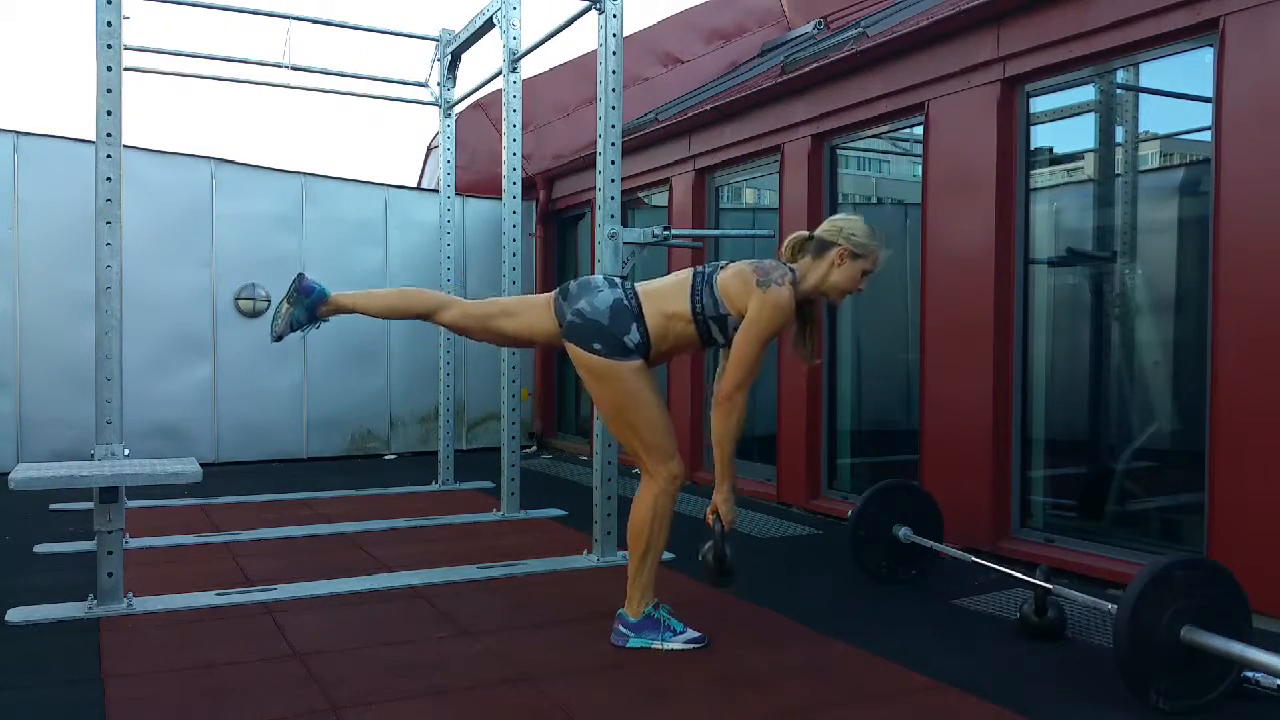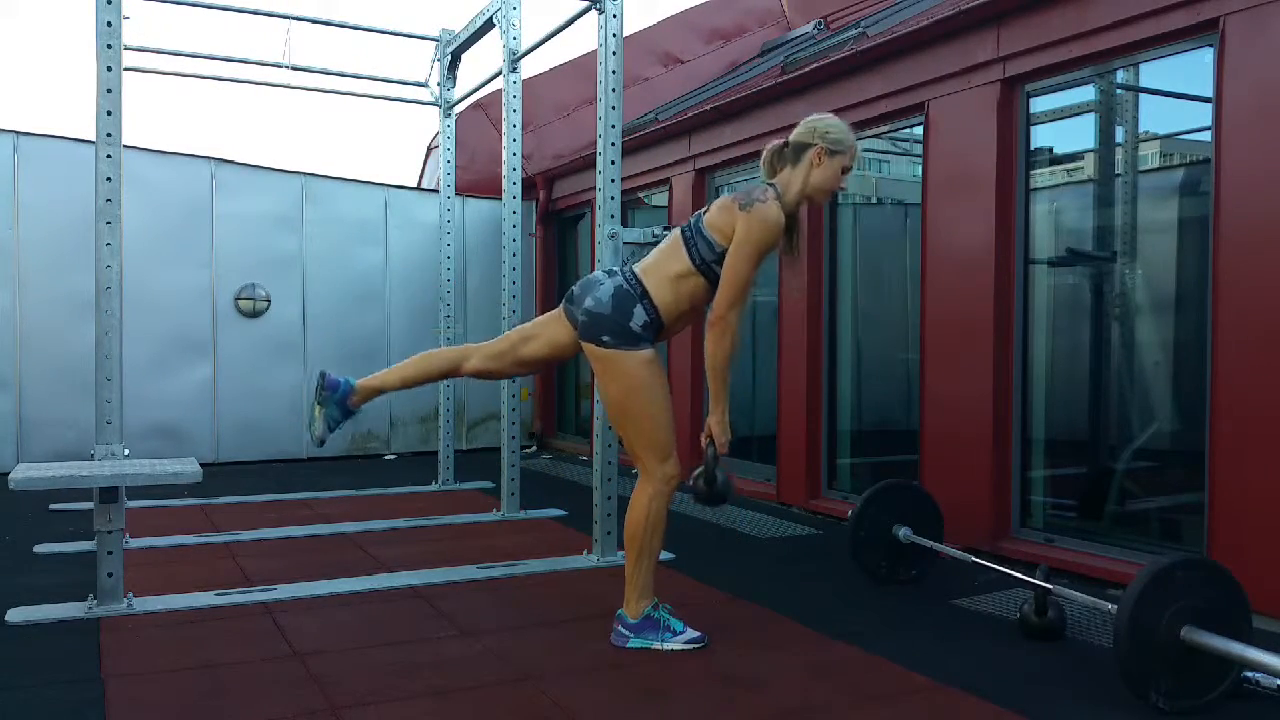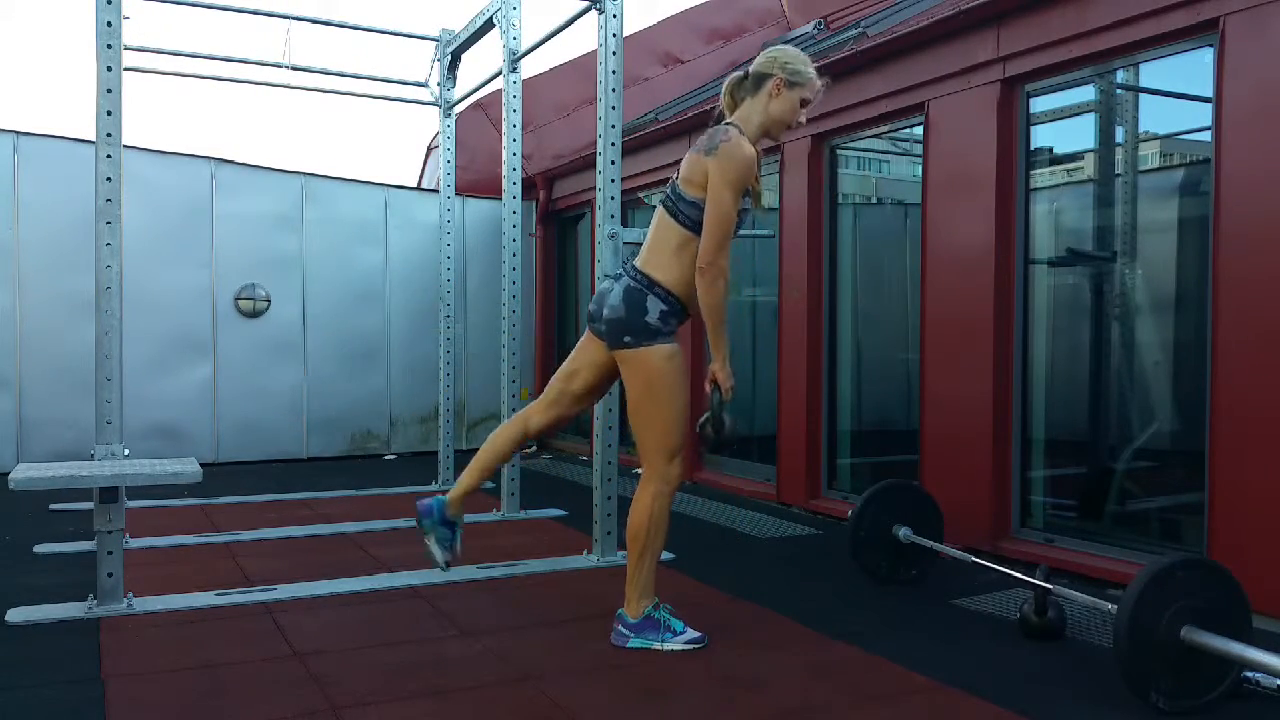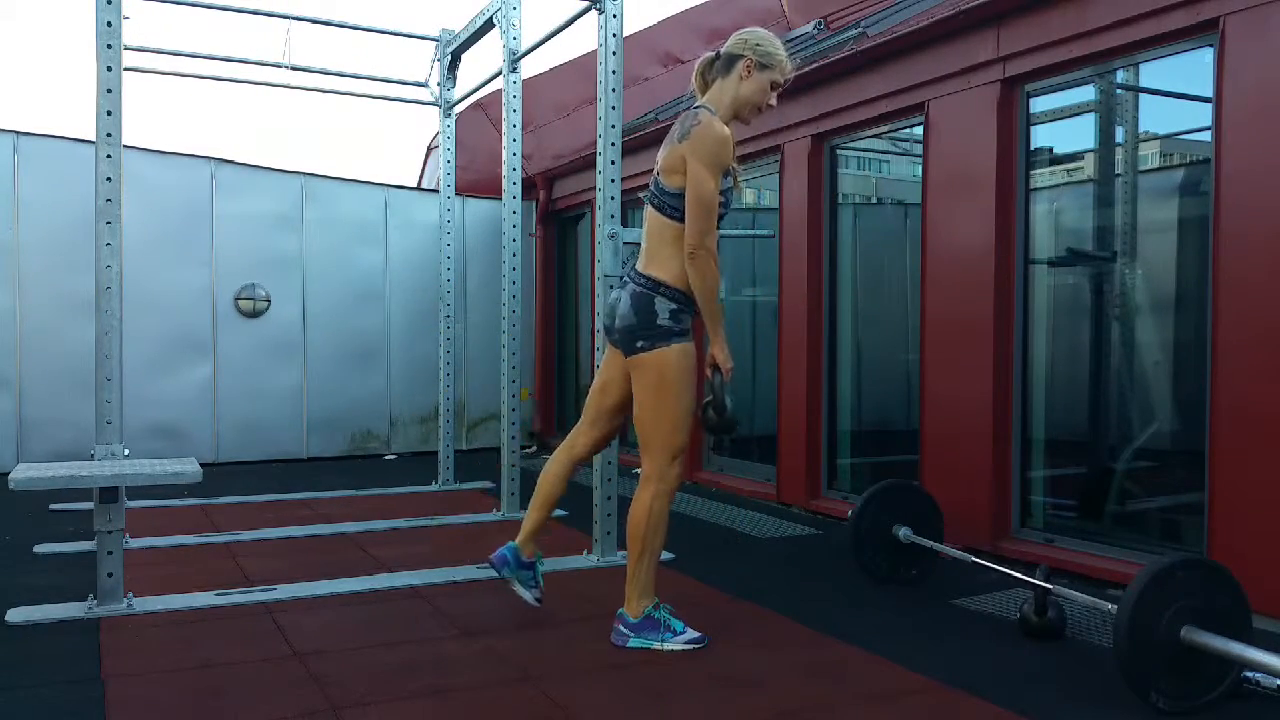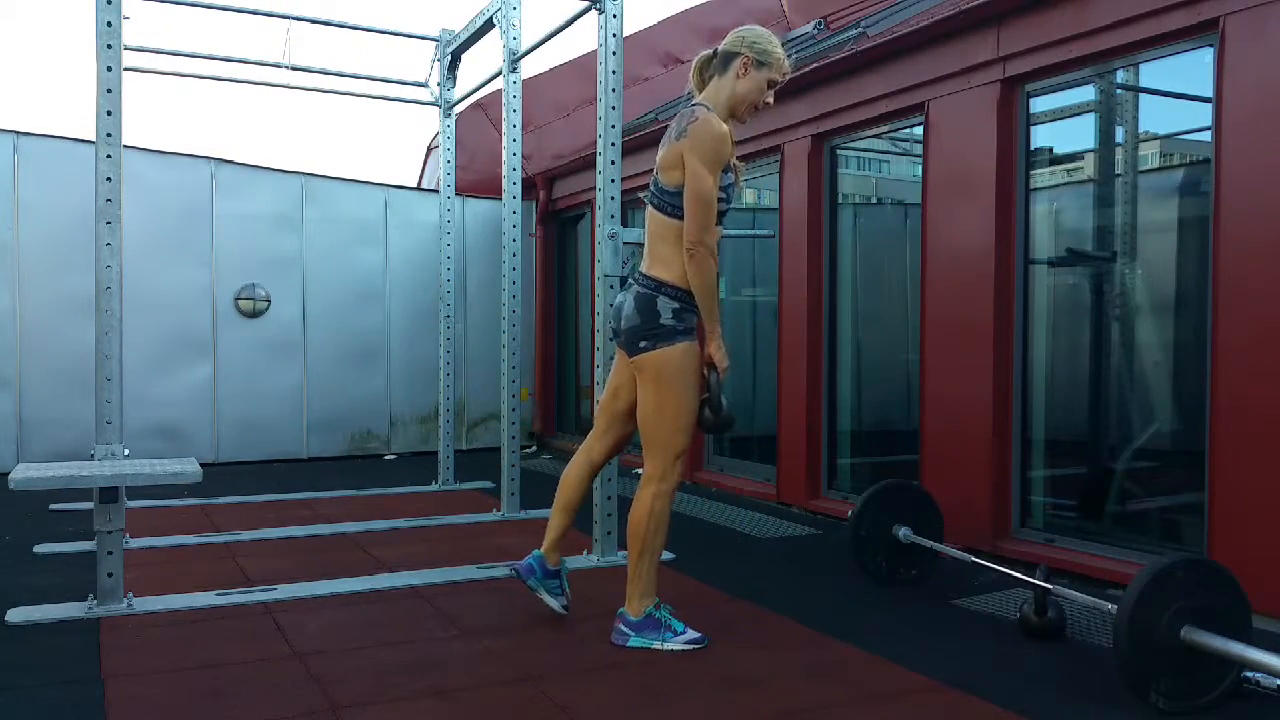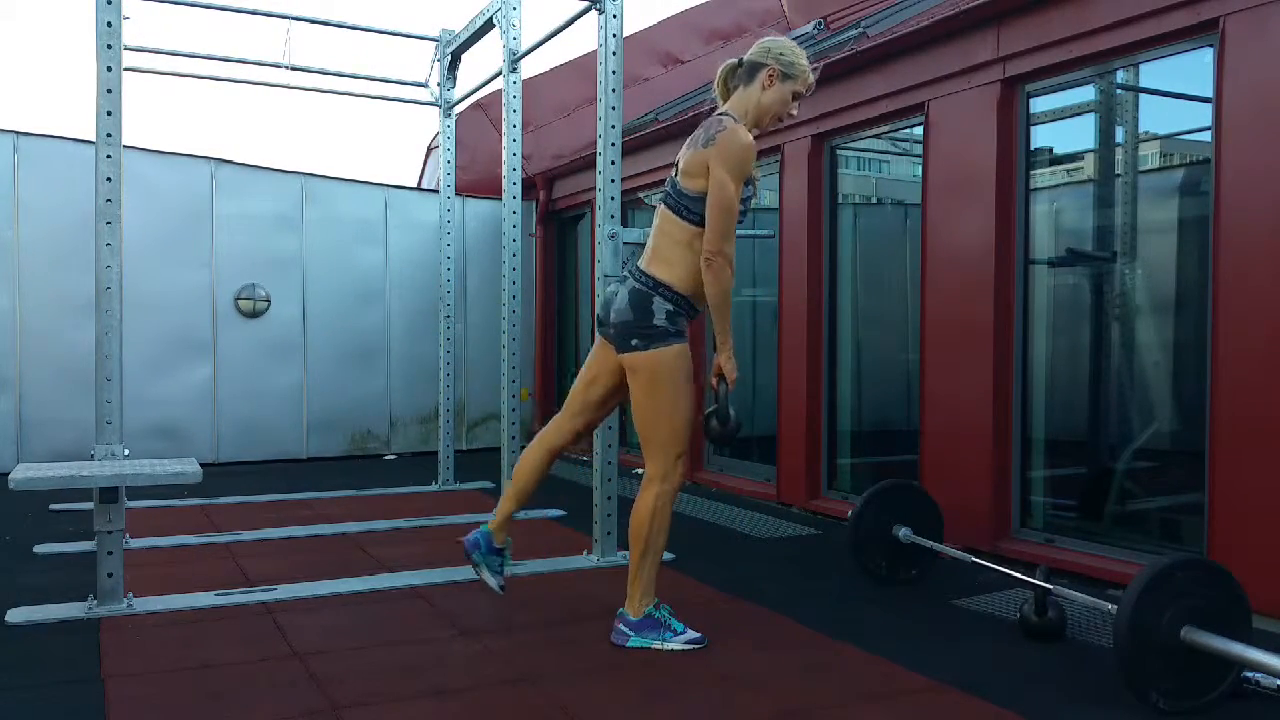
dt=0.4s
person 1, frame 1
left shoulder: (773, 279)
right shoulder: (779, 293)
left elbow: (728, 389)
right elbow: (729, 396)
right wrist: (724, 488)
left hip: (594, 305)
right hip: (607, 329)
left knee: (449, 307)
right knee: (664, 472)
left ankle: (318, 302)
right ankle: (636, 618)
person 1, frame 2
left shoulder: (756, 200)
right shoulder: (767, 209)
left elbow: (713, 307)
right elbow: (721, 318)
right wrist: (718, 412)
left hip: (605, 299)
right hip: (623, 319)
left knee: (477, 357)
right knee: (661, 471)
left ankle: (348, 393)
right ankle: (635, 618)
person 1, frame 3
left shoulder: (719, 141)
right shoulder: (738, 150)
right elbow: (711, 265)
left wrist: (711, 350)
right wrist: (721, 357)
left hip: (624, 298)
right hip: (647, 312)
left knee: (543, 411)
right knee: (663, 470)
left ankle: (447, 509)
right ankle: (636, 617)
person 1, frame 4
left shoulder: (692, 126)
right shoulder: (711, 132)
right elbow: (698, 249)
left wrist: (701, 331)
right wrist: (717, 338)
left hip: (637, 302)
right hip: (659, 312)
left knee: (587, 437)
right knee: (663, 472)
left ankle: (521, 552)
right ankle: (637, 617)
person 1, frame 5
left shoulder: (690, 124)
right shoulder: (708, 129)
right elbow: (697, 246)
left wrist: (701, 331)
right wrist: (714, 336)
left hip: (643, 304)
right hip: (663, 312)
left knee: (602, 443)
right knee: (663, 472)
left ankle: (545, 561)
right ankle: (637, 617)
person 1, frame 6
left shoulder: (716, 132)
right shoulder: (736, 141)
right elbow: (715, 258)
left wrist: (714, 340)
right wrist: (725, 347)
left hip: (633, 299)
right hip: (654, 312)
left knee: (566, 427)
right knee: (665, 472)
left ankle: (492, 536)
right ankle: (637, 617)
